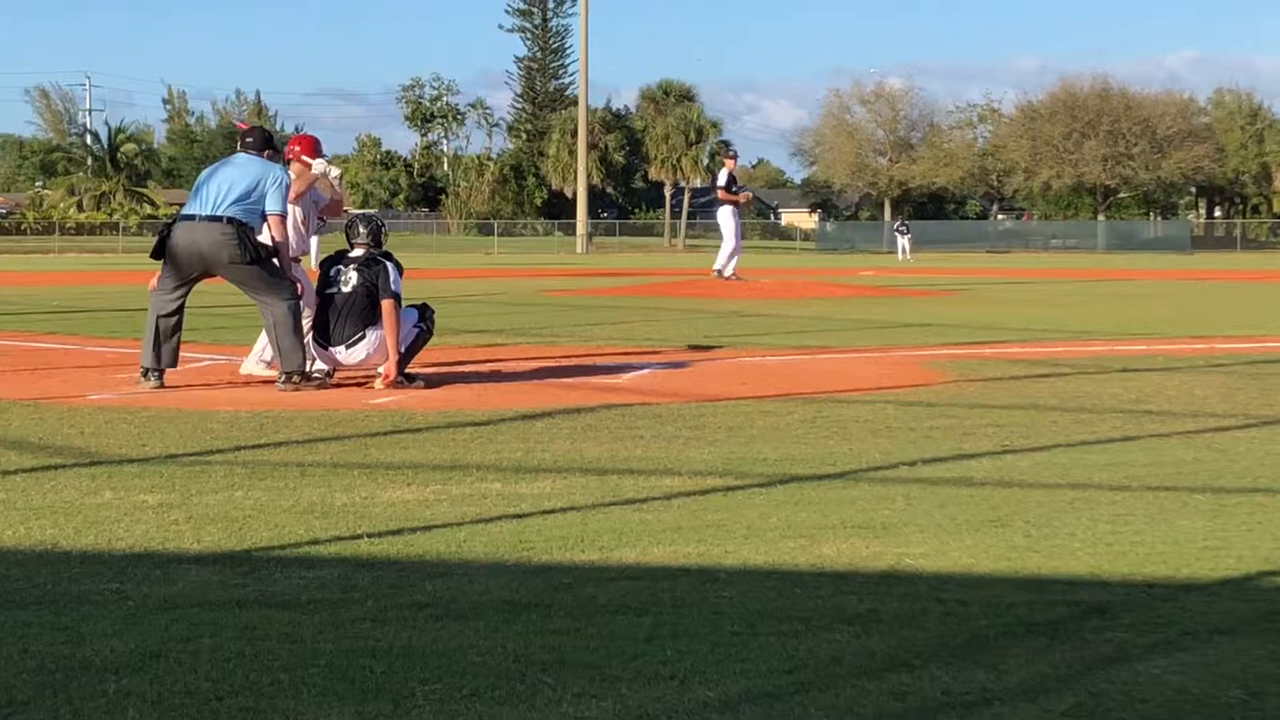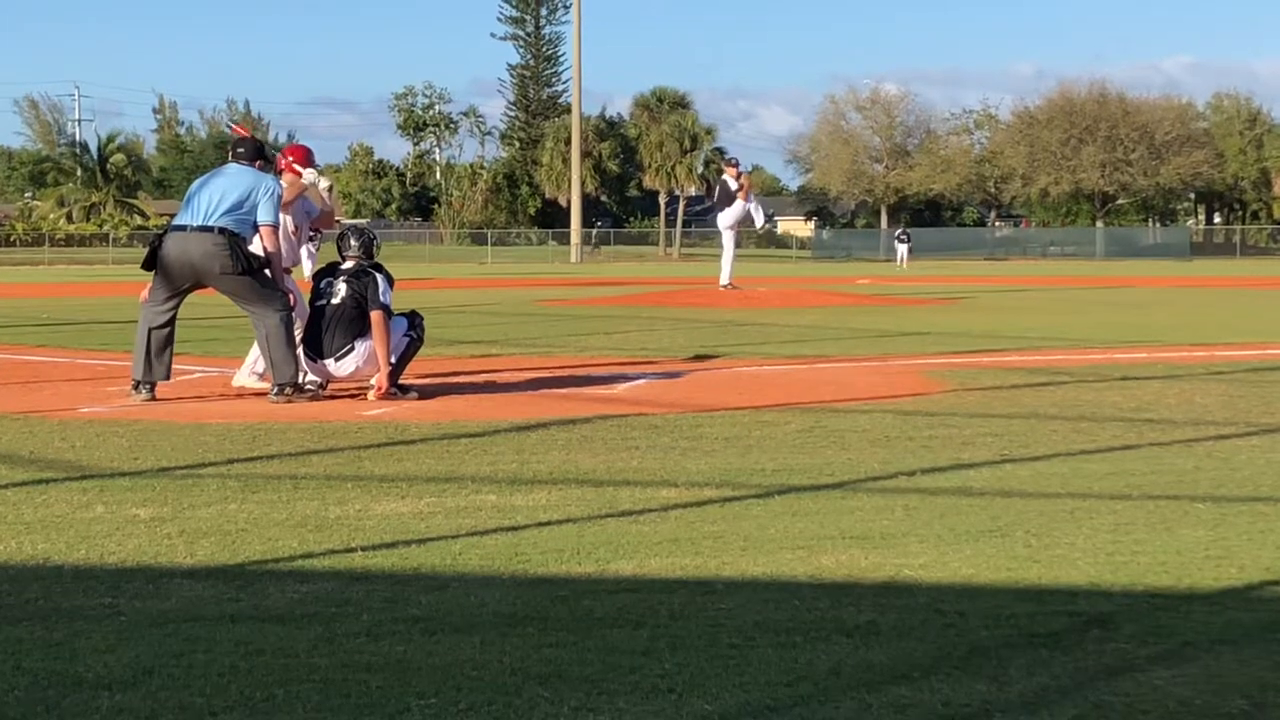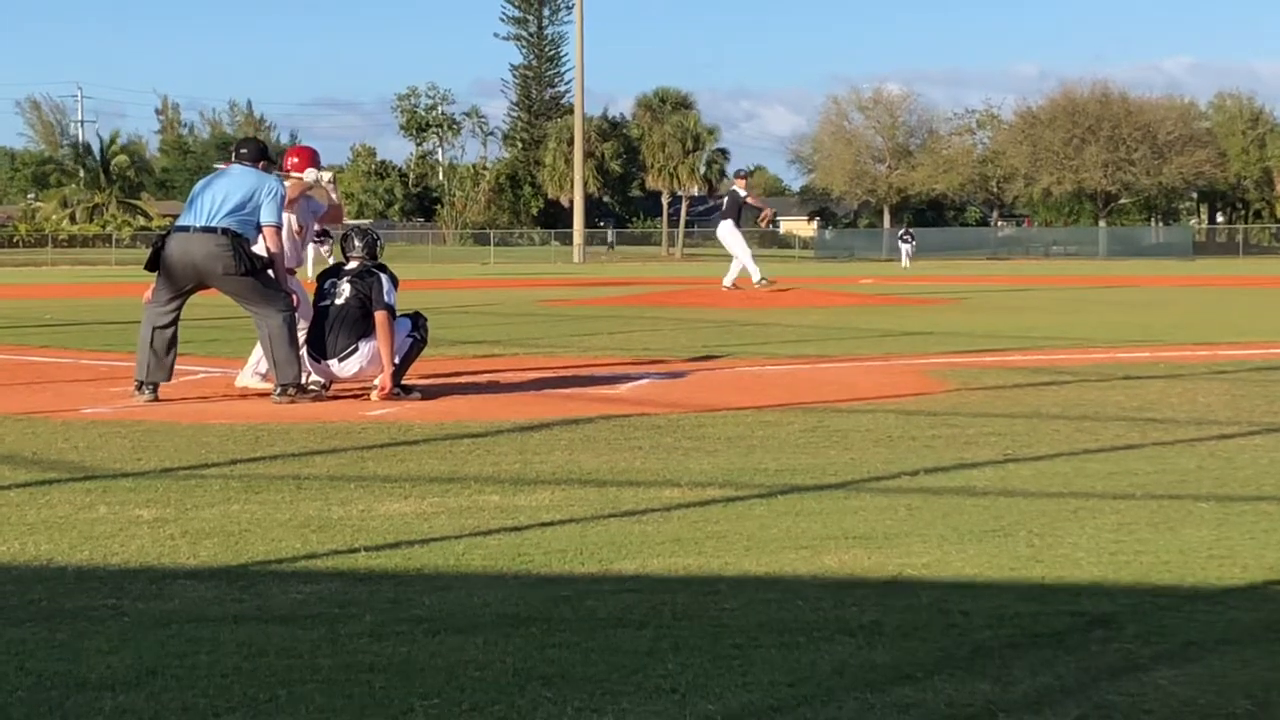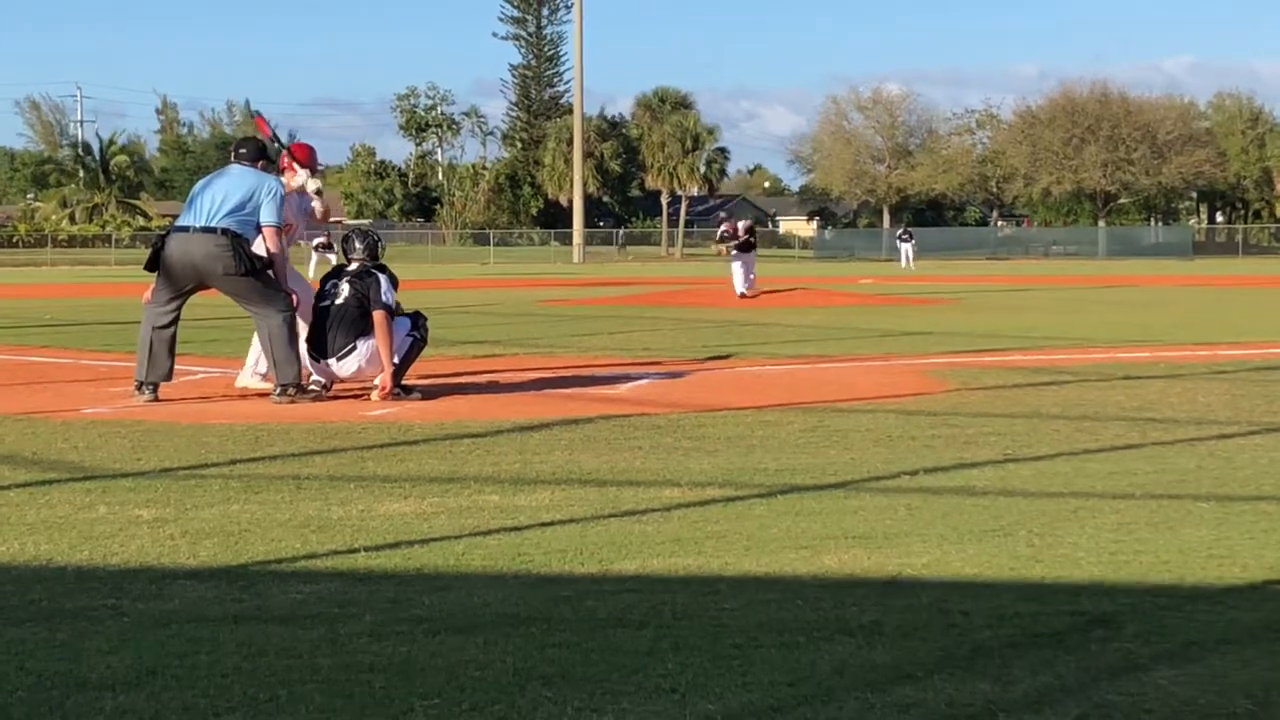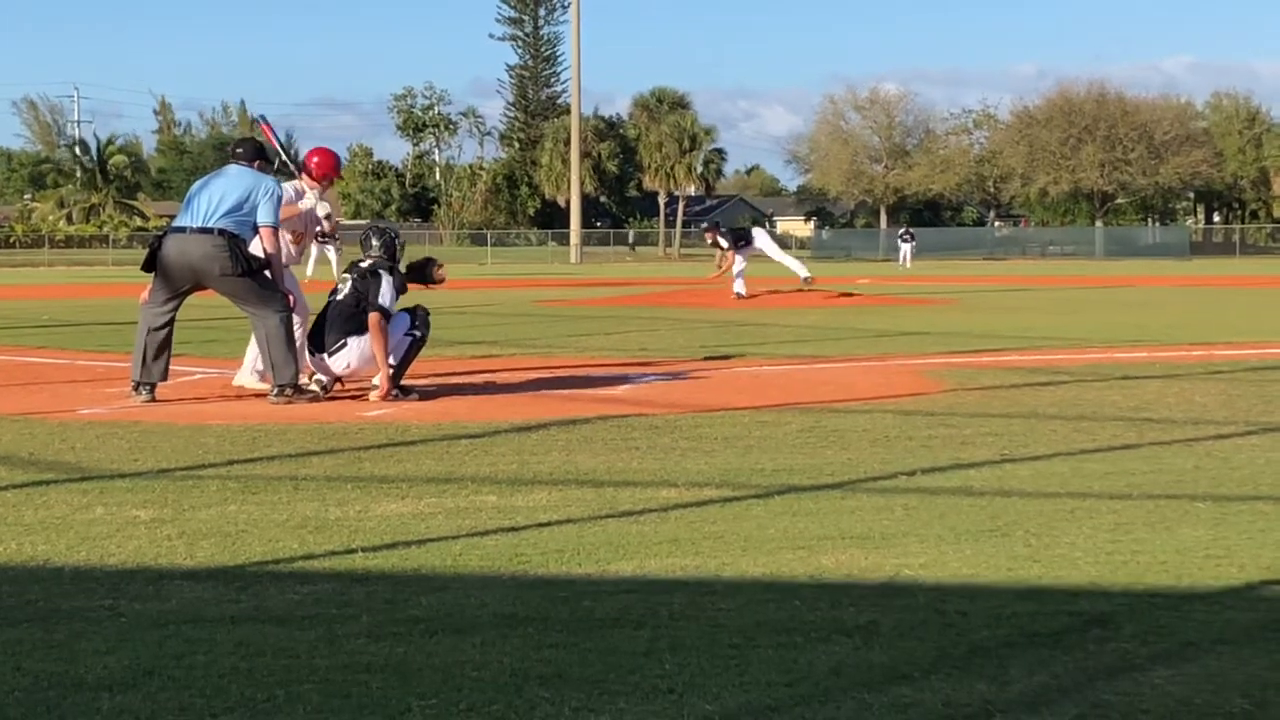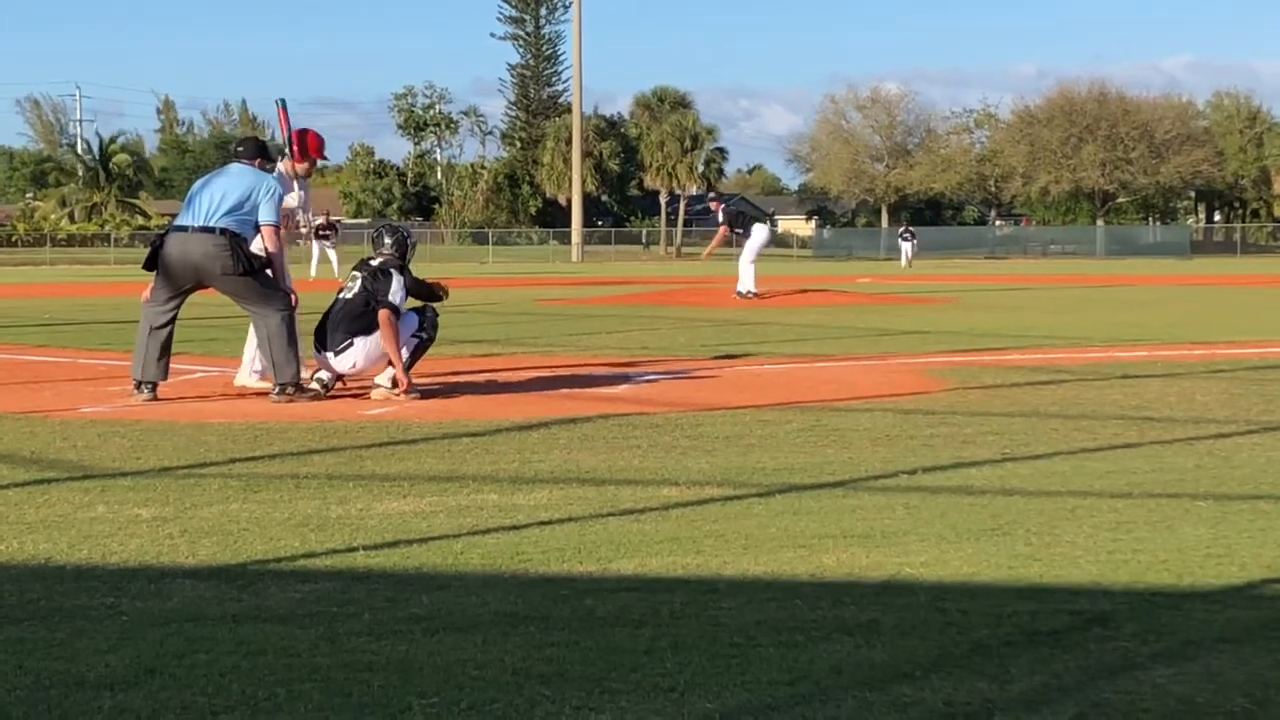
dt=0.5s
person 1, frame 1
left shoulder: (212, 169)
right shoulder: (274, 172)
right elbow: (276, 226)
left wrist: (167, 266)
right wrist: (287, 273)
left hip: (182, 235)
right hip: (226, 237)
left knee: (164, 296)
right knee: (282, 295)
left ankle: (152, 372)
right ankle: (292, 374)
person 1, frame 2
left shoulder: (203, 179)
right shoulder: (266, 182)
right elbow: (269, 237)
left wrist: (158, 278)
right wrist: (280, 284)
left hip: (174, 246)
right hip: (218, 247)
left knee: (155, 307)
right knee: (275, 307)
left ankle: (143, 384)
right ankle: (285, 386)
person 1, frame 3
left shoulder: (206, 181)
right shoulder: (269, 183)
right elbow: (271, 238)
left wrist: (161, 279)
right wrist: (282, 284)
left hip: (177, 246)
right hip: (220, 249)
left knee: (158, 309)
right knee: (277, 307)
left ankle: (146, 385)
right ankle: (288, 386)
person 1, frame 4
left shoulder: (206, 180)
right shoulder: (269, 183)
right elbow: (271, 239)
left wrist: (161, 279)
right wrist: (283, 285)
left hip: (177, 246)
right hip: (220, 249)
left knee: (158, 309)
right knee: (277, 307)
left ankle: (146, 385)
right ankle: (288, 386)
person 1, frame 5
left shoulder: (204, 181)
right shoulder: (266, 183)
right elbow: (268, 239)
left wrist: (157, 280)
right wrist: (280, 286)
left hip: (173, 247)
right hip: (217, 250)
left knee: (154, 309)
right knee: (274, 307)
left ankle: (143, 386)
right ankle: (284, 387)
person 1, frame 6
left shoulder: (206, 180)
right shoulder: (267, 183)
right elbow: (270, 238)
left wrist: (158, 277)
right wrist: (282, 284)
left hip: (176, 246)
right hip: (219, 249)
left knee: (156, 308)
right knee: (276, 306)
left ankle: (144, 384)
right ankle: (286, 385)
person 2, frame 1
left shoulder: (310, 189)
left elbow: (335, 210)
right elbow: (293, 194)
left wrist: (335, 183)
right wrist: (317, 172)
left hip: (292, 263)
left knee: (309, 310)
left ankle: (305, 360)
right ankle: (256, 362)
person 2, frame 2
left shoulder: (303, 200)
left elbow: (326, 222)
right elbow: (282, 202)
left wrist: (325, 195)
right wrist: (306, 182)
left hip: (283, 273)
left knee: (301, 322)
right ankle: (249, 374)
person 2, frame 3
left shoulder: (309, 201)
right elbow: (286, 199)
left wrist: (330, 189)
right wrist: (308, 181)
left hip: (287, 273)
left knee: (304, 321)
left ankle: (301, 372)
right ankle: (251, 375)
person 2, frame 4
left shoulder: (302, 195)
left elbow: (322, 218)
left wrist: (318, 196)
right wrist: (293, 184)
left knee: (309, 303)
right ankle: (251, 375)
person 2, frame 5
left shoulder: (316, 199)
right shoulder: (288, 191)
left elbow: (330, 232)
left wrist: (327, 217)
right wrist: (301, 206)
left hip: (282, 266)
left knee: (300, 314)
left ankle: (294, 371)
right ankle: (250, 373)
person 2, frame 6
left shoulder: (301, 184)
right shoulder: (270, 177)
left elbow: (302, 216)
left wrist: (306, 221)
right wrist: (284, 203)
right hip: (258, 249)
right ankle: (250, 373)
person 3, frame 1
left shoulder: (330, 263)
right shoulder: (383, 264)
left elbow: (320, 306)
right elbow: (389, 309)
right wrist: (394, 359)
left hip: (322, 350)
right hip: (358, 349)
right knee: (423, 314)
left ankle: (322, 369)
right ankle: (392, 374)
person 3, frame 2
left shoulder: (323, 275)
right shoulder: (373, 276)
right elbow: (378, 320)
right wrist: (385, 370)
left hip: (312, 364)
right hip: (348, 361)
right knee: (413, 322)
left ankle: (314, 381)
right ankle: (386, 384)
person 3, frame 3
left shoulder: (327, 276)
right shoulder: (377, 277)
right elbow: (383, 321)
right wrist: (389, 370)
left hip: (316, 364)
right hip: (351, 362)
right knee: (416, 323)
left ankle: (318, 381)
right ankle: (390, 386)
person 3, frame 4
left shoulder: (330, 277)
right shoulder: (376, 277)
right elbow: (381, 320)
right wrist: (389, 370)
left hip: (316, 363)
right hip: (351, 361)
right knee: (416, 322)
left ankle: (319, 381)
right ankle: (390, 385)
person 3, frame 5
left shoulder: (352, 270)
right shoulder: (383, 276)
right elbow: (375, 322)
right wrist: (385, 373)
left hip: (316, 358)
right hip: (346, 355)
right knee: (418, 317)
left ankle: (322, 380)
right ankle: (388, 386)
person 3, frame 6
left shoulder: (362, 267)
right shoulder: (392, 275)
right elbow: (385, 319)
left wrist: (433, 289)
right wrist: (400, 368)
left hip: (321, 355)
right hip: (350, 356)
right knee: (426, 318)
left ankle: (325, 377)
right ankle: (387, 383)
